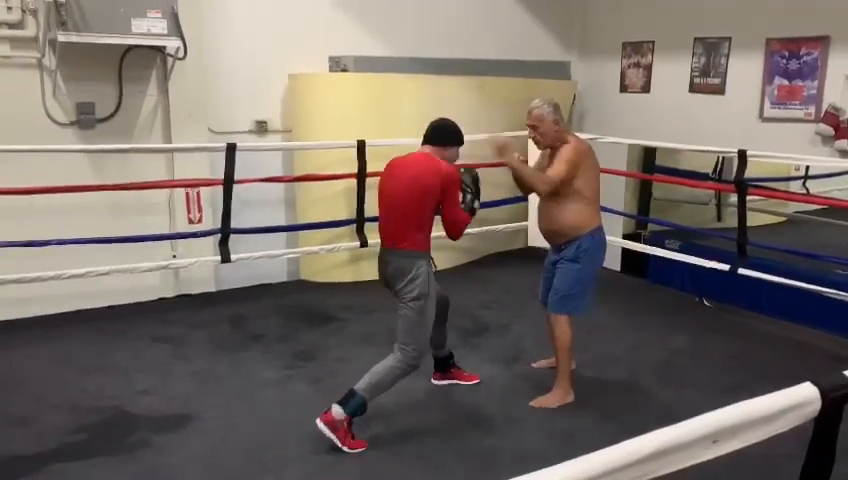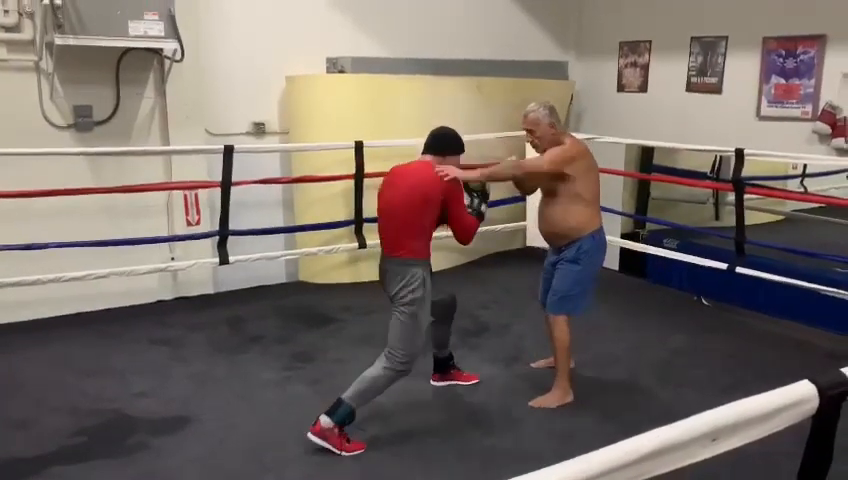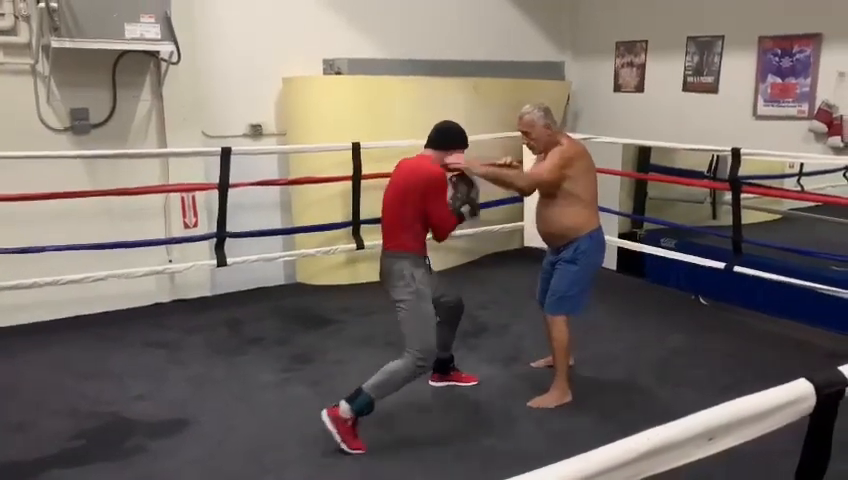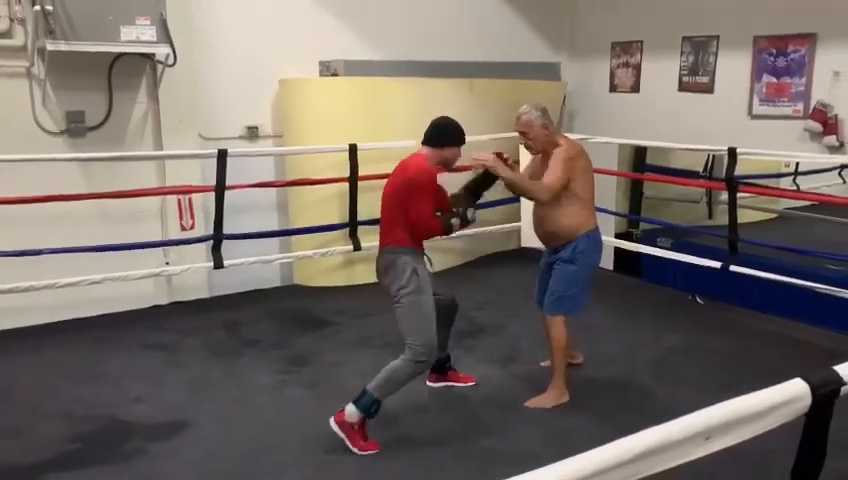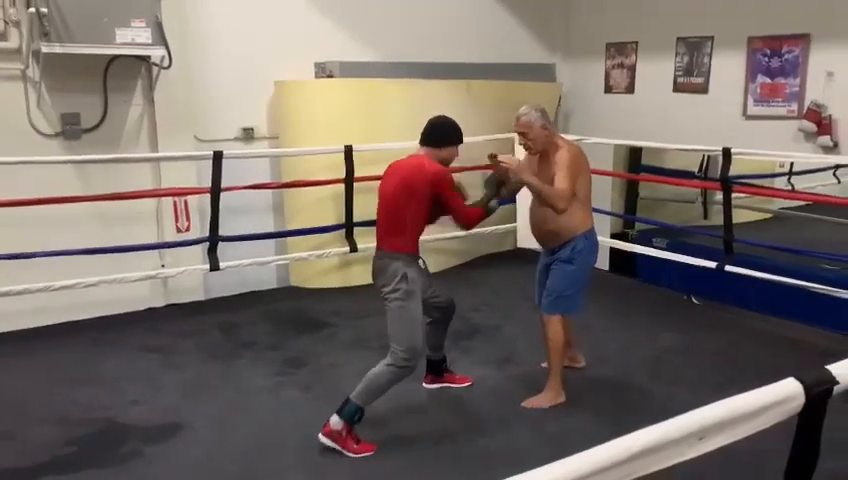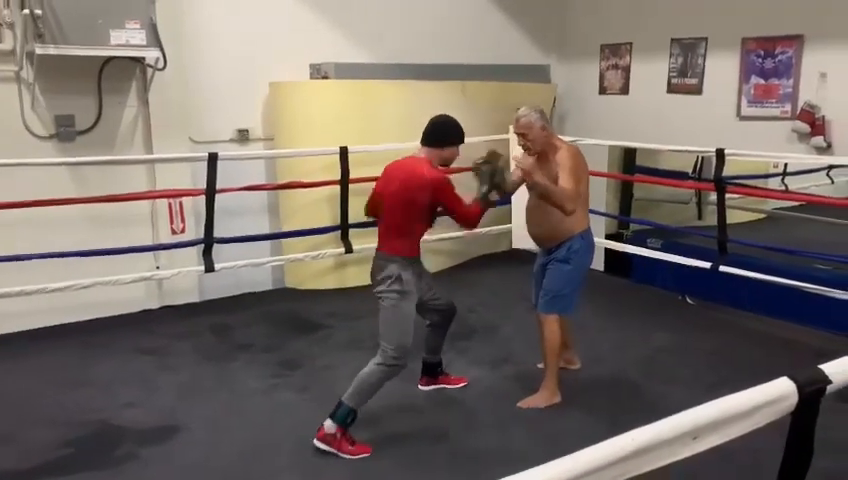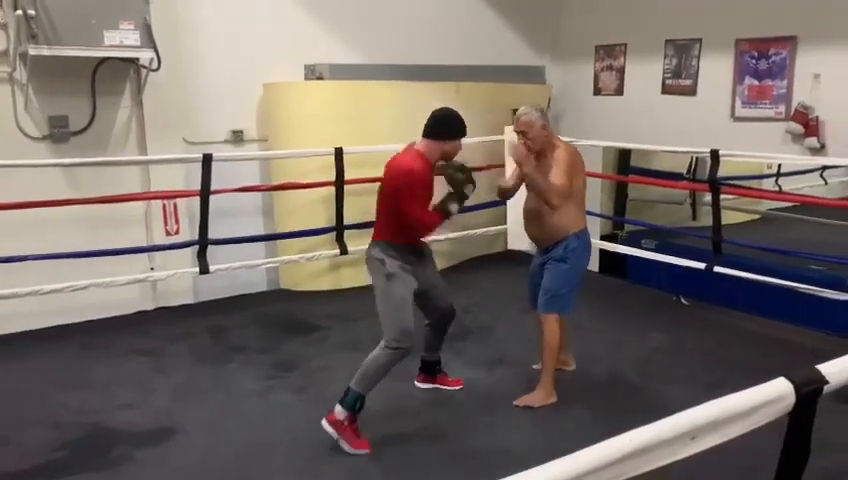
dt=0.1s
person 1, frame 1
left shoulder: (394, 165)
right shoulder: (445, 172)
right elbow: (455, 230)
right wrist: (470, 194)
left hip: (390, 258)
right hip: (413, 263)
left knee: (438, 304)
right knee: (408, 356)
left ankle: (444, 368)
right ankle: (339, 415)
person 1, frame 2
left shoulder: (394, 174)
right shoulder: (446, 183)
right elbow: (465, 235)
right wrist: (478, 202)
left hip: (390, 264)
right hip: (411, 270)
left knee: (445, 304)
right knee: (398, 361)
left ankle: (444, 369)
right ankle: (329, 423)
person 1, frame 3
left shoulder: (407, 167)
right shoulder: (433, 174)
right elbow: (442, 229)
left wrist: (458, 200)
right wrist: (462, 202)
left hip: (406, 262)
right hip: (405, 266)
left knee: (451, 306)
right knee: (419, 356)
left ankle: (444, 369)
right ankle: (344, 413)
person 1, frame 4
left shoulder: (413, 166)
right shoulder: (422, 171)
left elbow: (440, 208)
right elbow: (424, 227)
left wrist: (479, 184)
right wrist: (460, 216)
left hip: (400, 259)
right hip: (403, 263)
left knee: (447, 306)
right knee: (420, 354)
left ankle: (441, 371)
right ankle: (352, 416)
person 1, frame 5
left shoulder: (396, 168)
right shoulder: (434, 173)
right elbow: (466, 218)
left wrist: (432, 209)
right wrist: (492, 197)
left hip: (400, 262)
right hip: (399, 268)
left knee: (442, 306)
right knee: (404, 358)
left ankle: (437, 371)
right ankle: (338, 425)
person 1, frame 6
left shoulder: (395, 167)
right shoulder: (435, 179)
left elbow: (373, 209)
right elbow: (468, 220)
right wrist: (490, 189)
left hip: (405, 264)
right hip: (397, 270)
left knee: (444, 310)
right knee: (394, 356)
left ankle: (431, 373)
right ankle: (332, 429)
person 1, frame 7
left shoulder: (415, 155)
right shoulder: (412, 167)
right elbow: (421, 226)
right wrist: (456, 199)
left hip: (412, 251)
right hip: (390, 257)
left knee: (443, 310)
right knee: (398, 341)
left ankle: (430, 371)
right ankle: (342, 415)
person 2, frame 1
left shoulder: (575, 152)
right shoulder: (552, 152)
left elbow: (542, 185)
right elbow: (534, 184)
left wrist: (511, 161)
right wrist: (518, 166)
left hip: (582, 246)
right hip: (562, 244)
left knee: (560, 313)
right knee: (549, 305)
left ankle: (563, 388)
right ankle: (561, 357)
person 2, frame 2
left shoulder: (570, 152)
right shoulder: (550, 154)
left elbow: (521, 168)
right elbow: (528, 187)
left wrist: (468, 174)
right wrist: (516, 172)
left hip: (584, 246)
right hip: (562, 246)
left knee: (557, 314)
right knee: (549, 305)
left ankle: (562, 389)
right ankle: (562, 357)
person 2, frame 3
left shoulder: (567, 153)
right shoulder: (549, 153)
left elbow: (525, 183)
right elbow: (526, 186)
left wrist: (476, 168)
right wrist: (508, 171)
left hip: (582, 246)
right hip: (560, 245)
left knee: (556, 313)
right knee: (548, 305)
left ankle: (560, 389)
right ankle: (561, 356)
person 2, frame 4
left shoulder: (566, 154)
right shoulder: (543, 154)
left elbow: (542, 195)
right elbow: (525, 188)
left wrist: (502, 171)
right wrist: (507, 171)
left hip: (579, 246)
right hip: (556, 245)
left knee: (554, 313)
right knee: (546, 304)
left ankle: (558, 389)
right ankle: (570, 353)
person 2, frame 5
left shoulder: (566, 154)
right shoulder: (535, 154)
left elbow: (560, 203)
right elbow: (509, 190)
left wrist: (526, 175)
right wrist: (502, 172)
left hip: (575, 247)
right hip: (553, 246)
left knee: (551, 313)
right knee: (553, 307)
left ankle: (554, 390)
right ankle: (572, 354)
person 2, frame 6
left shoulder: (565, 156)
right shoulder: (534, 155)
left elbow: (569, 204)
right elbow: (506, 189)
left wrist: (534, 176)
left hip: (572, 247)
right hip: (549, 247)
left knee: (548, 313)
right knee: (548, 307)
left ankle: (550, 390)
right ankle: (567, 356)
person 2, frame 7
left shoulder: (563, 155)
right shoulder: (533, 155)
left elbow: (555, 198)
right elbow: (506, 191)
left wrist: (525, 168)
right wrist: (510, 180)
left hip: (568, 247)
right hip: (546, 246)
left knee: (550, 312)
right knee: (541, 307)
left ankle: (545, 389)
right ankle: (563, 357)
